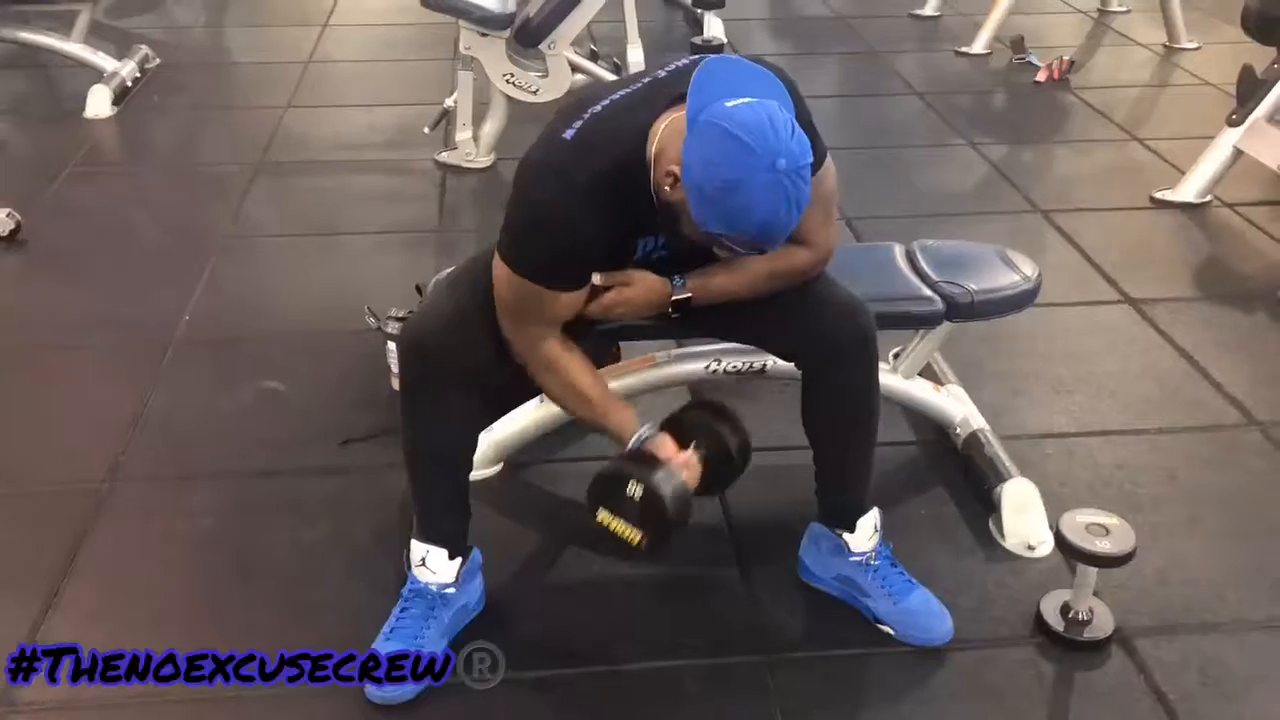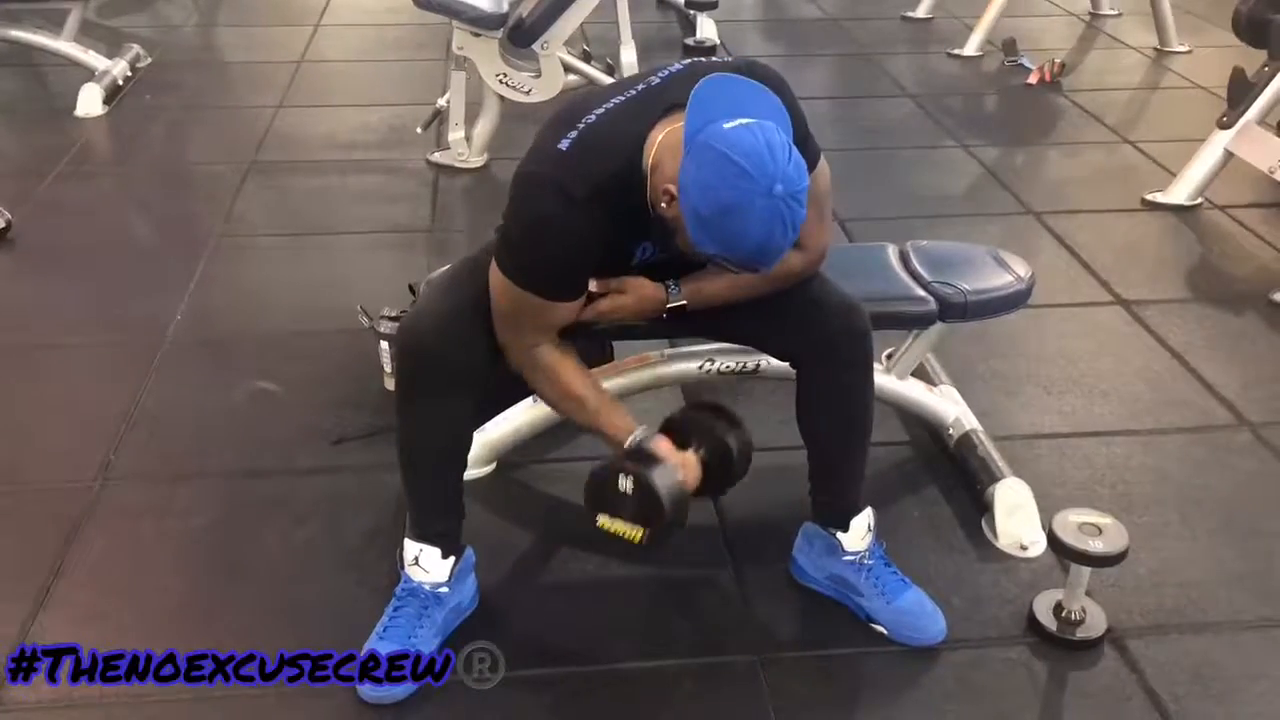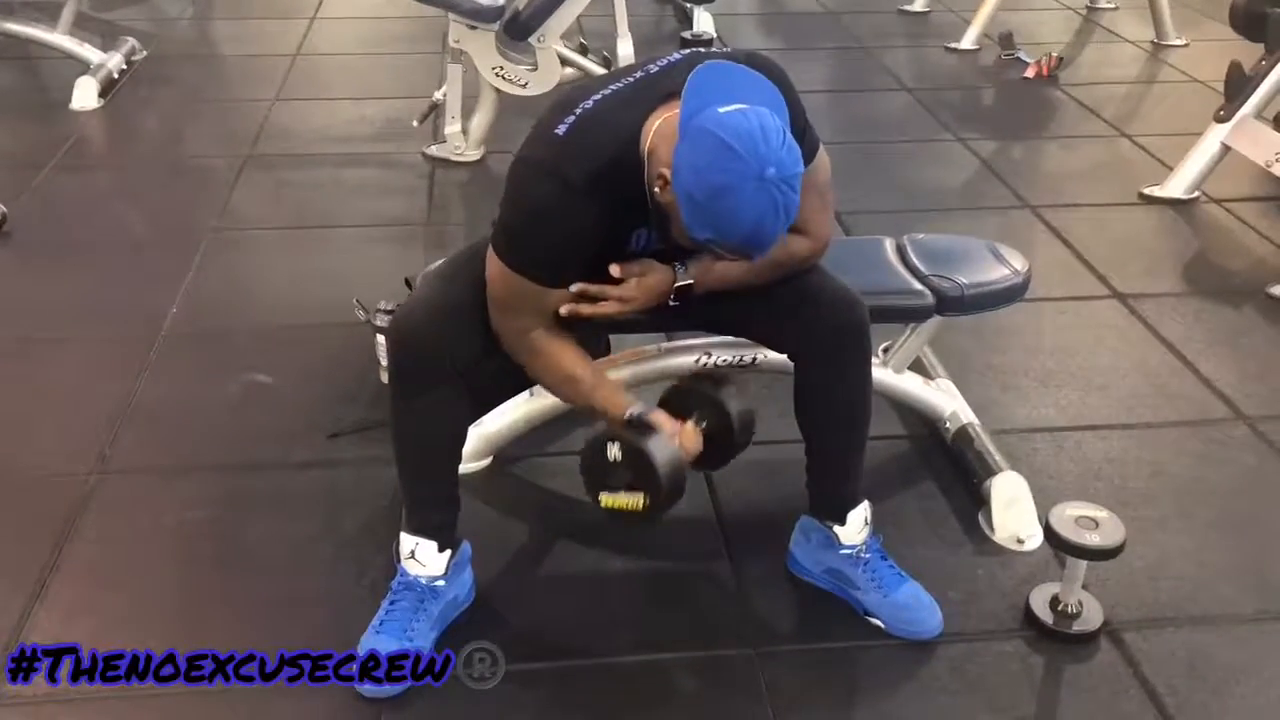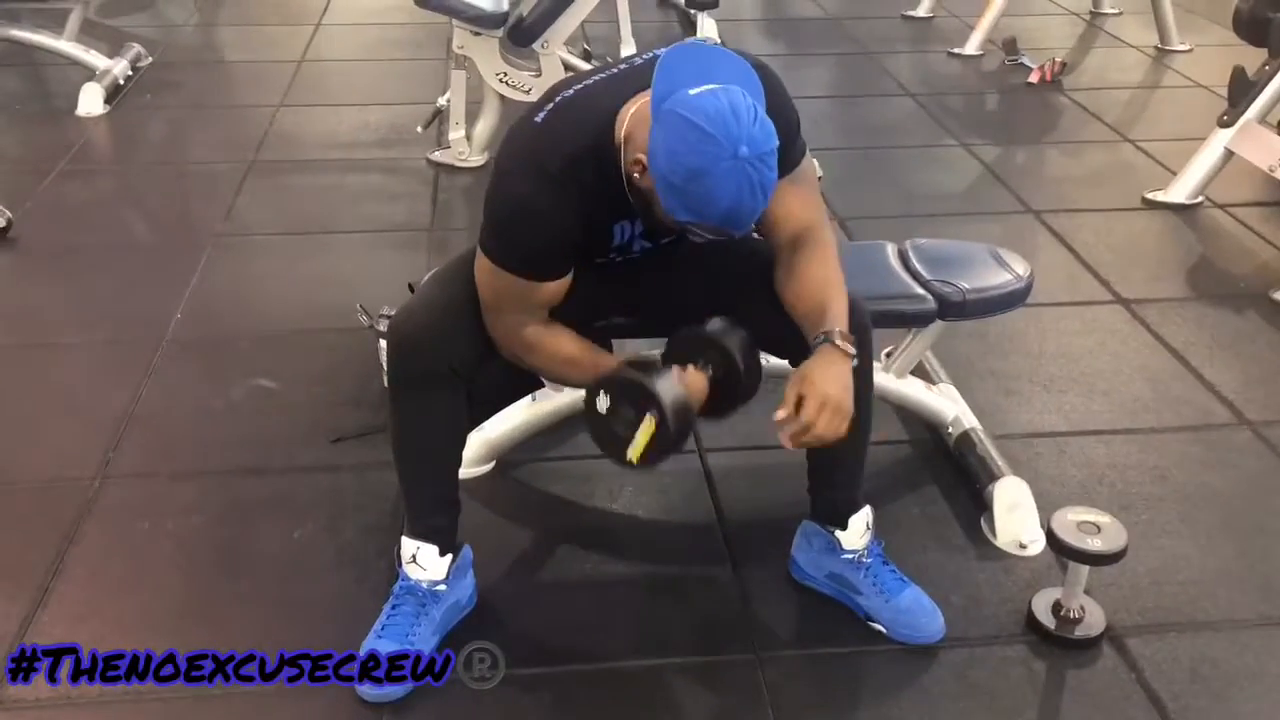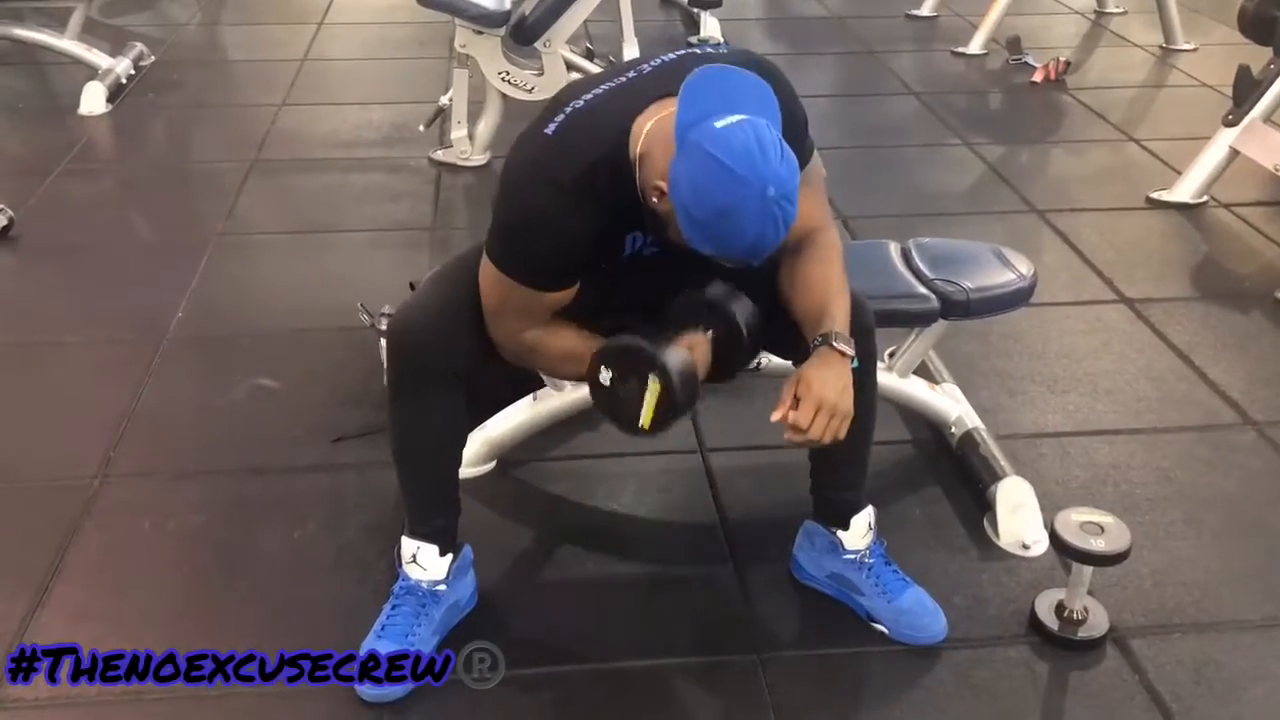
dt=1s
person 1, frame 1
left shoulder: (769, 112)
right shoulder: (564, 180)
left elbow: (811, 247)
right elbow: (535, 337)
left wrist: (674, 293)
right wrist: (641, 439)
left hip: (682, 276)
right hip: (570, 272)
left knee: (845, 330)
right knee: (433, 346)
left ankle: (845, 544)
right ankle: (442, 572)
person 1, frame 2
left shoulder: (763, 111)
right shoulder: (562, 189)
left elbow: (806, 248)
right elbow: (530, 343)
left wrist: (668, 297)
right wrist: (641, 444)
left hip: (676, 284)
right hip: (566, 268)
left knee: (839, 328)
right knee: (429, 343)
left ankle: (839, 544)
right ankle: (435, 570)
person 1, frame 3
left shoulder: (761, 107)
right shoulder: (559, 175)
left elbow: (810, 236)
right elbow: (525, 328)
left wrist: (680, 279)
right wrist: (641, 419)
left hip: (677, 271)
right hip: (561, 266)
left knee: (838, 320)
right knee: (422, 336)
left ankle: (837, 538)
right ankle: (431, 564)
person 1, frame 4
left shoulder: (754, 102)
right shoulder: (540, 169)
left elbow: (803, 234)
right elbow: (516, 325)
left wrist: (832, 347)
left hip: (678, 266)
right hip: (561, 274)
left knee: (841, 321)
right knee: (419, 342)
left ankle: (838, 542)
right ankle: (432, 571)
person 1, frame 5
left shoulder: (762, 105)
right shoulder: (551, 179)
left elbow: (811, 235)
right elbow: (517, 330)
left wrist: (833, 349)
left hip: (681, 257)
right hip: (562, 275)
left knee: (849, 323)
right knee: (420, 340)
left ankle: (840, 542)
right ankle: (433, 568)
